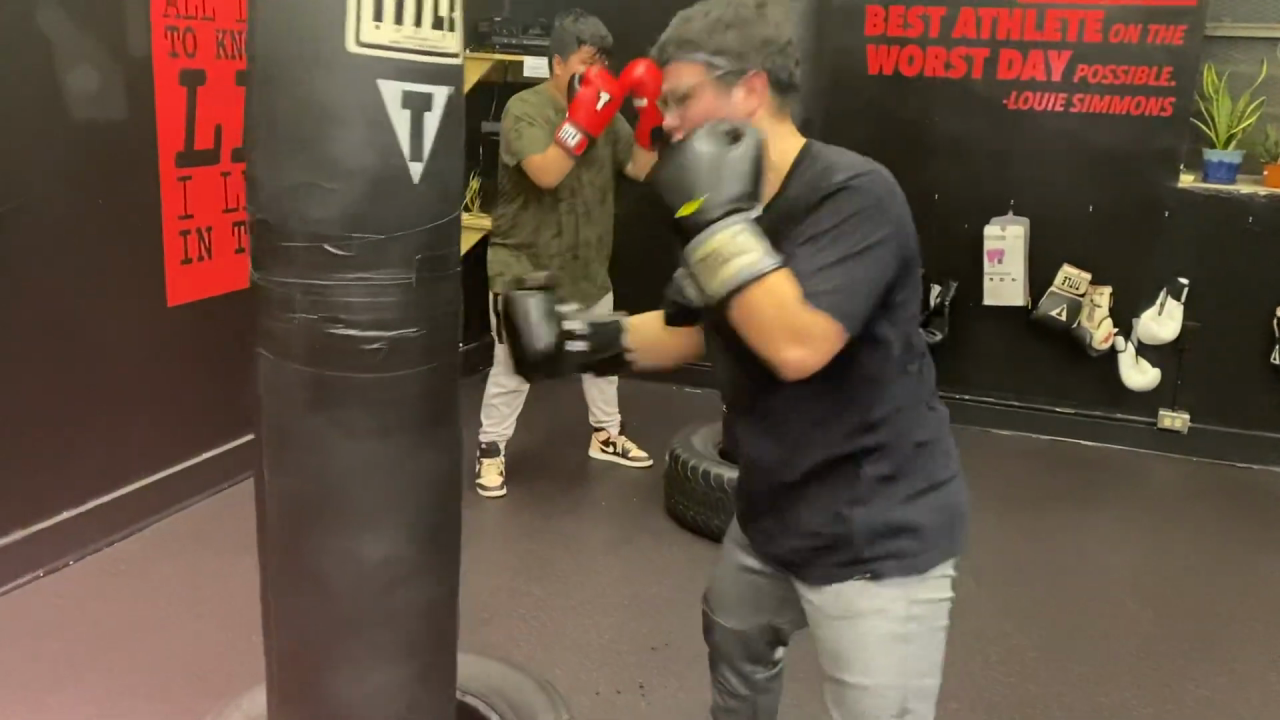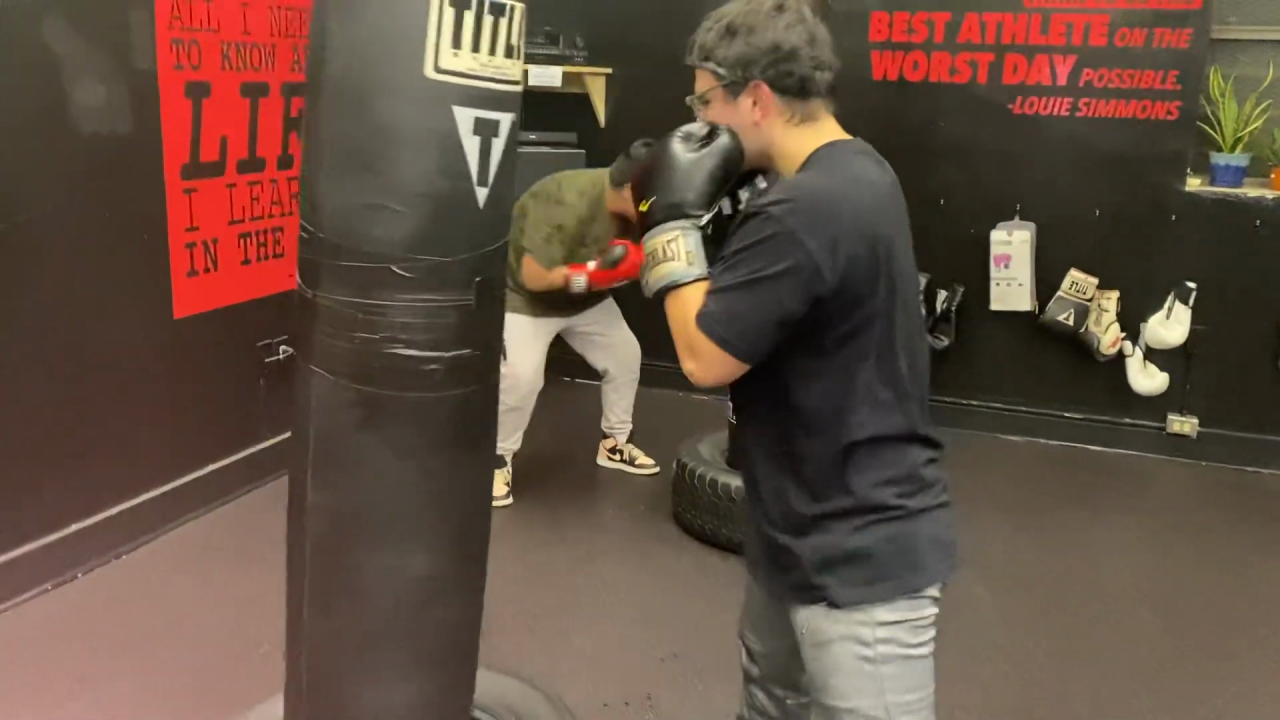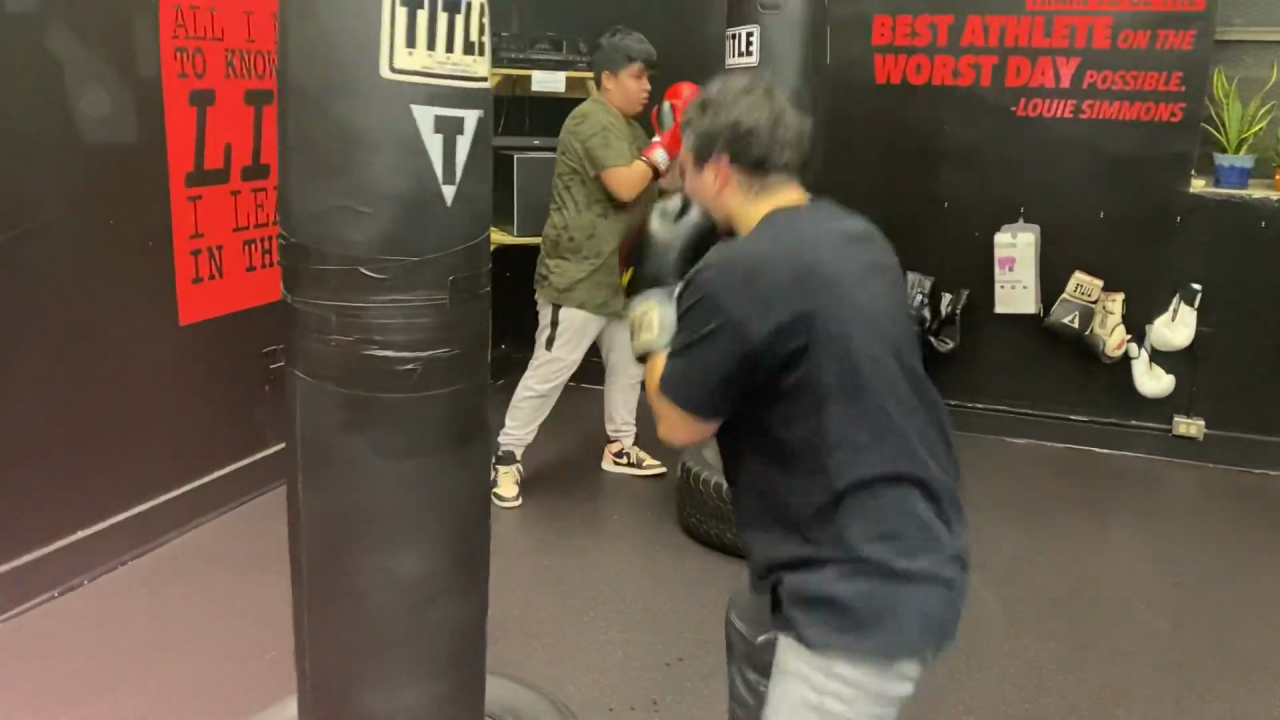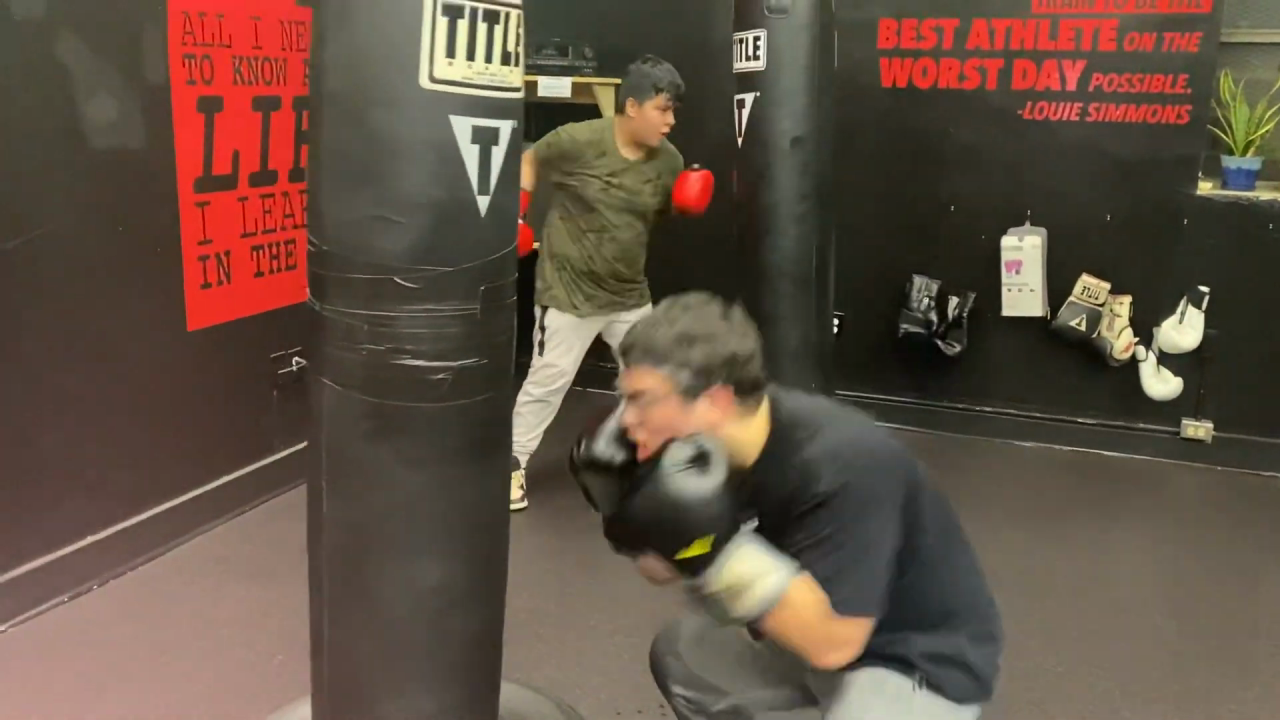
dt=0.4s
person 1, frame 1
left shoulder: (853, 192)
right shoulder: (719, 205)
left elbow: (797, 346)
right elbow: (691, 331)
left wrist: (715, 219)
right wrist: (588, 337)
left hip: (883, 530)
right hip: (775, 509)
right knee: (735, 631)
person 1, frame 2
left shoulder: (802, 213)
right shoulder: (860, 172)
left elbow: (704, 357)
left wrist: (673, 220)
left hip: (861, 548)
right hip: (810, 521)
person 1, frame 3
left shoulder: (735, 273)
right shoulder: (855, 236)
left elbow: (679, 424)
left wrist: (654, 292)
left hip: (864, 586)
right hip: (904, 550)
person 1, frame 4
left shoulder: (843, 464)
left elbow: (833, 643)
right elbow: (669, 568)
left wrist: (718, 544)
right wrist: (621, 502)
left hip: (922, 664)
right knee: (679, 655)
person 2, frame 1
left shoulder: (604, 111)
right shoulder: (524, 108)
left elbow: (640, 169)
right elbow: (547, 174)
left wrist: (647, 118)
right wrist: (582, 120)
left hip: (586, 265)
right hip: (524, 264)
right knee: (514, 365)
left ankle: (605, 434)
right ankle: (490, 450)
person 2, frame 2
left shoulder: (628, 209)
right shoulder: (566, 206)
left elbow: (626, 261)
right elbow: (533, 278)
left wrist: (642, 262)
right wrist: (596, 274)
left hip: (584, 294)
right hip: (524, 298)
left knee: (625, 354)
right knee: (520, 379)
left ankle: (614, 443)
right ankle: (499, 461)
person 2, frame 3
left shoulder: (626, 125)
right shoulder: (594, 121)
left elbow: (657, 186)
right elbow: (626, 188)
left wrist: (674, 136)
right wrist: (666, 147)
left hip: (620, 273)
right hip: (578, 277)
left knee: (628, 361)
right knee: (550, 371)
left ankle: (619, 445)
right ankle: (506, 458)
person 2, frame 4
left shoulder: (666, 157)
right shoulder: (579, 140)
left elbow: (669, 204)
right elbow: (530, 160)
left wrist: (692, 199)
right wrist: (519, 213)
left hip: (628, 289)
right hip: (569, 285)
right knee: (549, 378)
right ankle: (513, 465)
